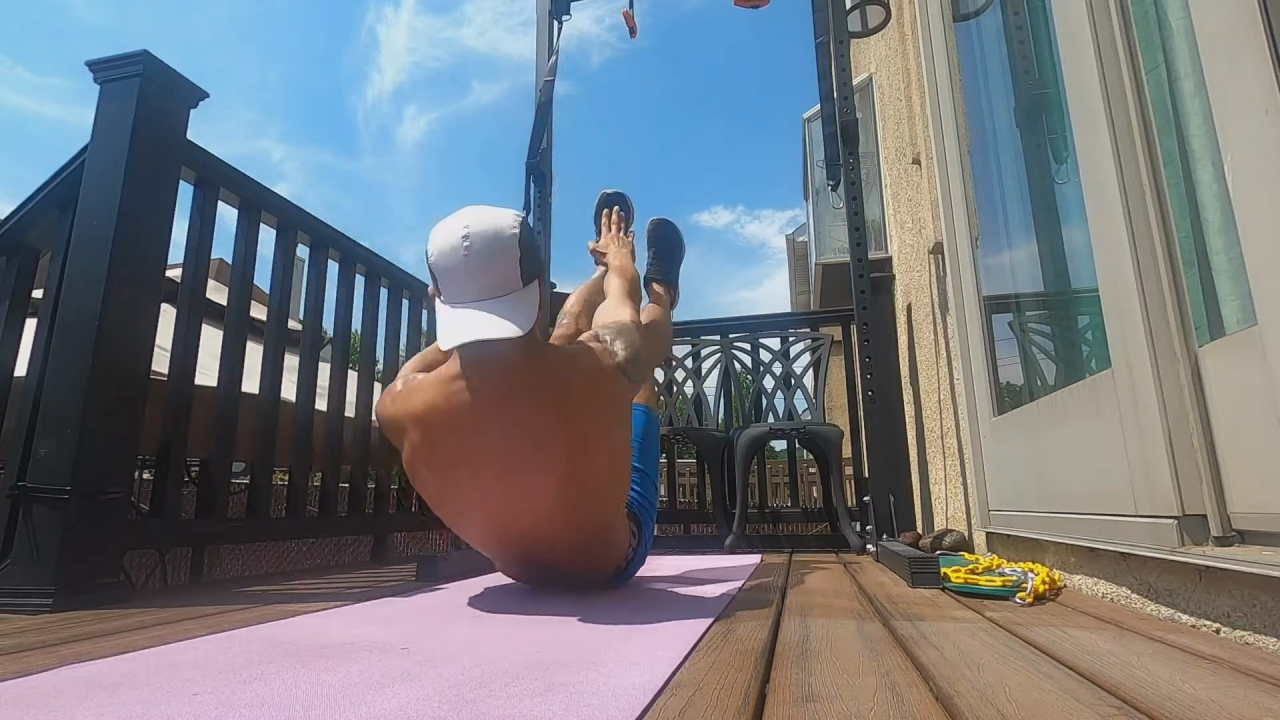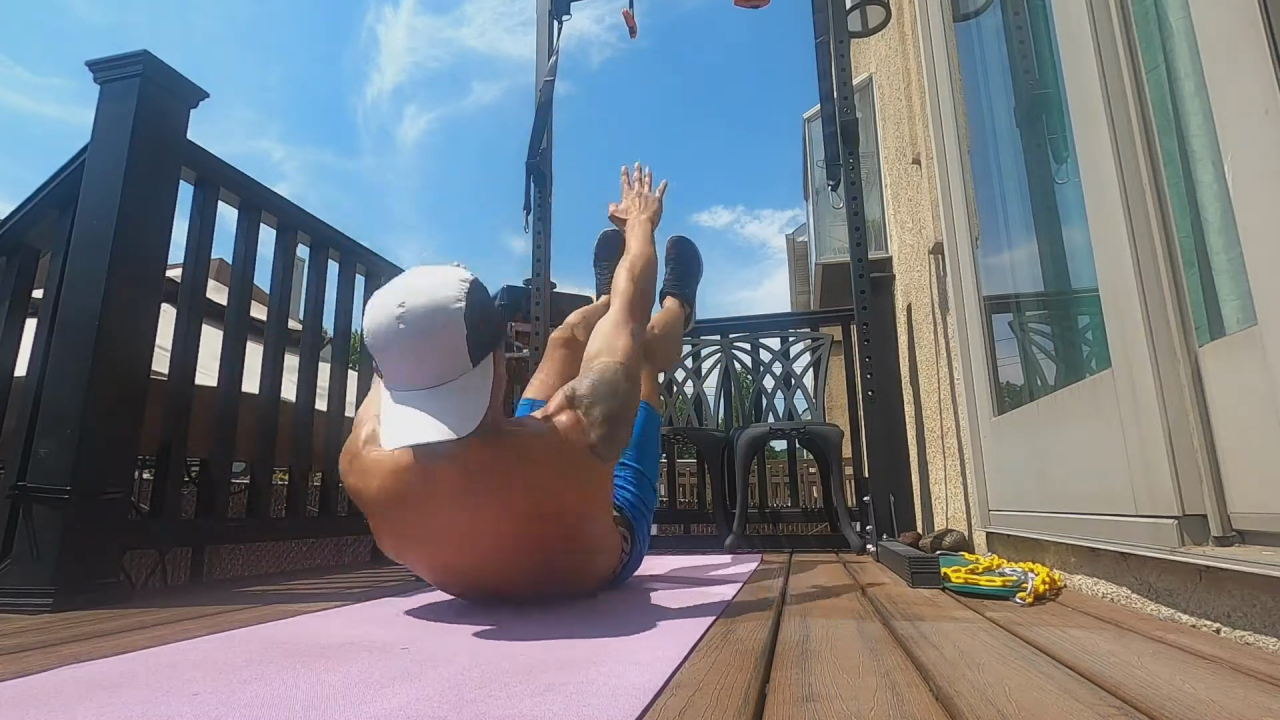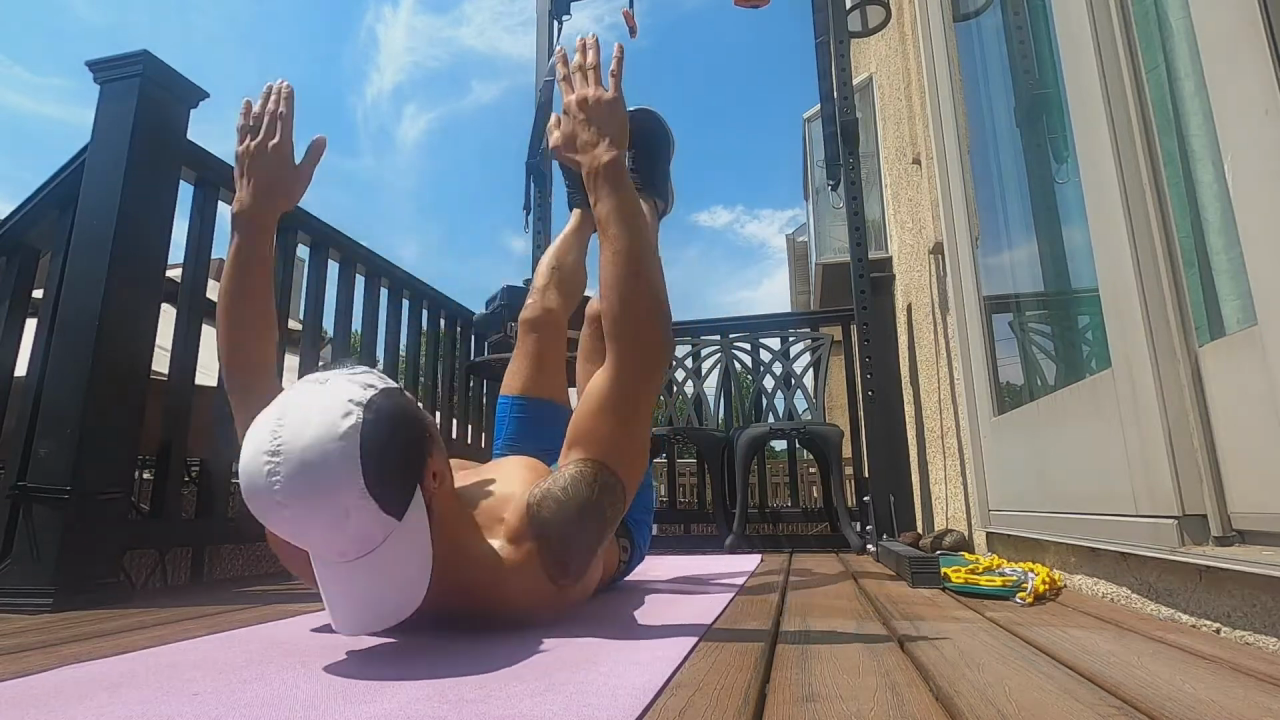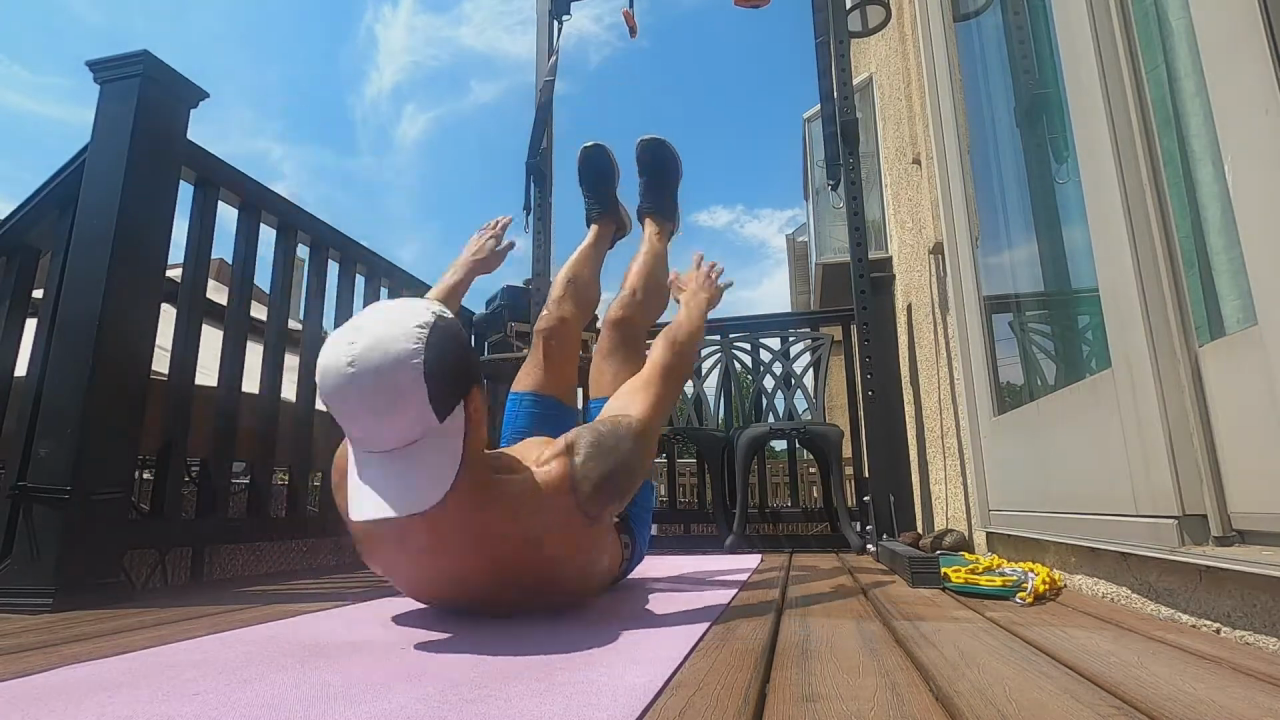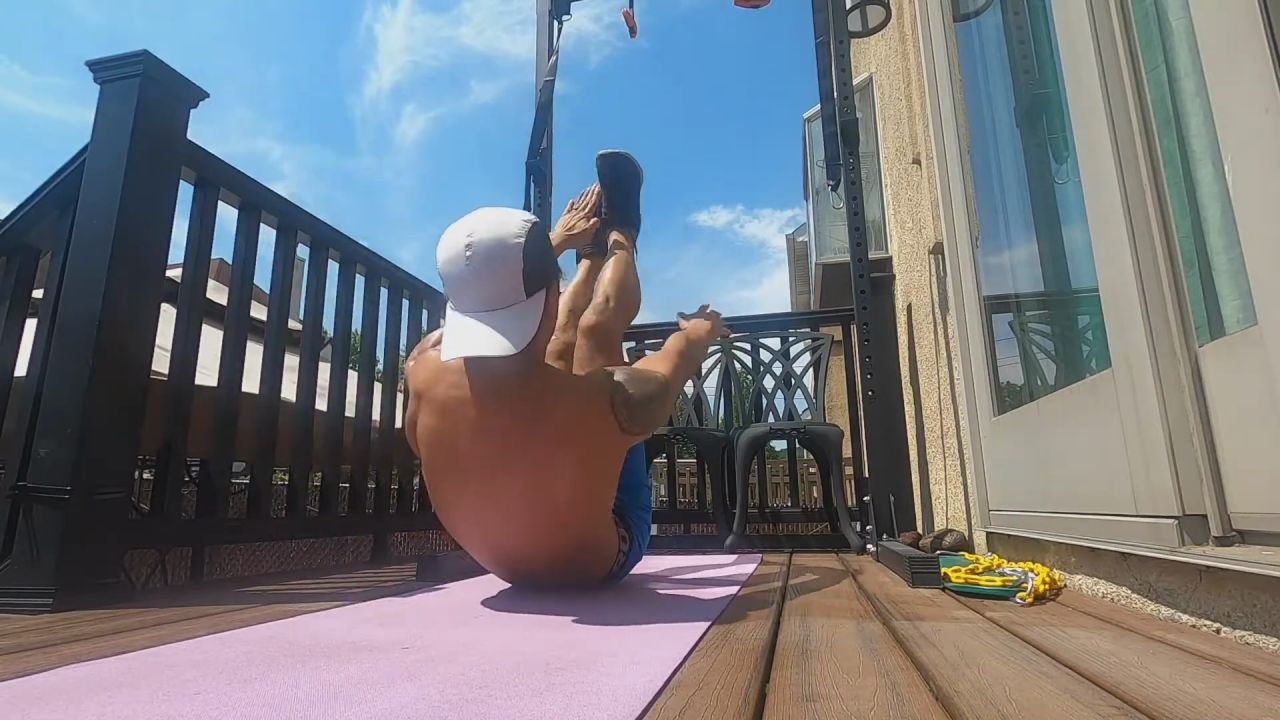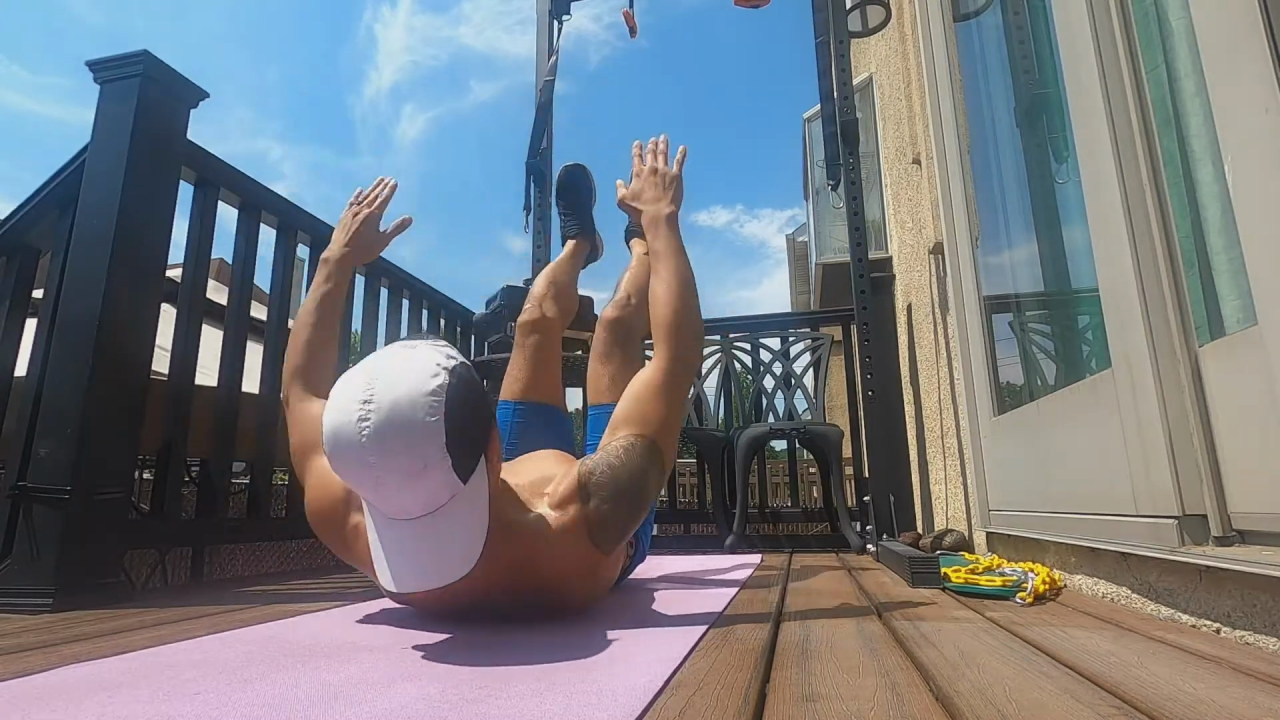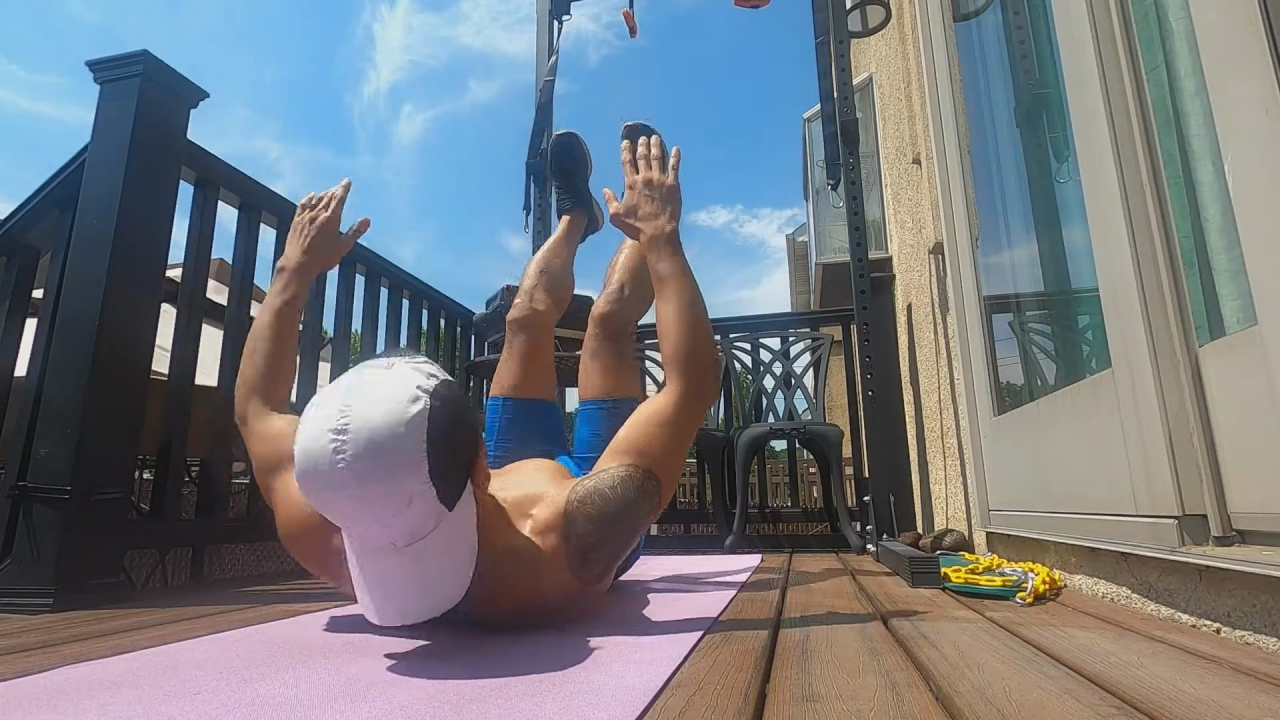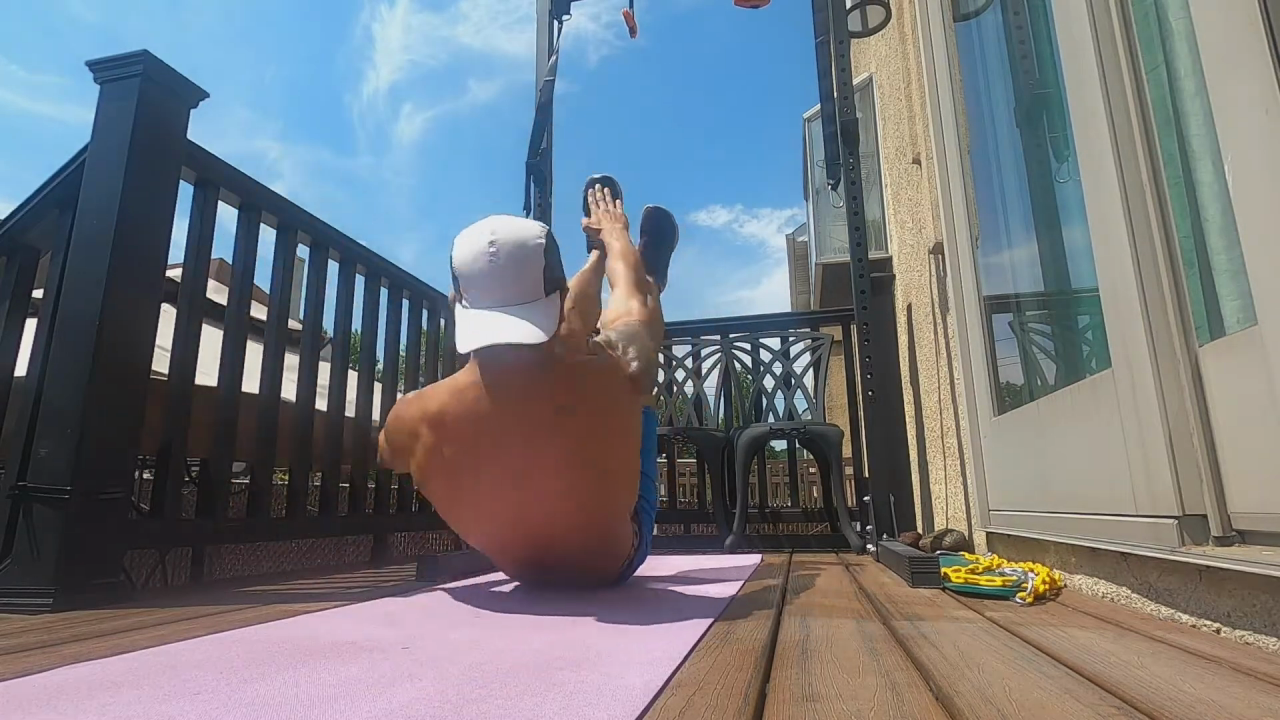
dt=0.4s
person 1, frame 1
left shoulder: (406, 403)
right shoulder: (601, 361)
right elbow: (623, 298)
right wrist: (620, 260)
right hip: (607, 564)
left ankle: (603, 271)
right ankle: (661, 296)
person 1, frame 2
left shoulder: (366, 469)
right shoulder: (573, 433)
left elbow: (391, 373)
right elbow: (629, 318)
left wrist: (410, 318)
right wrist: (642, 226)
left hip: (517, 567)
right hip: (601, 562)
left knee: (566, 339)
right knee: (642, 343)
left ankle: (608, 298)
right ankle: (678, 307)
person 1, frame 3
left shoulder: (303, 537)
right shoulder: (543, 553)
left elbow: (244, 373)
right elbow: (645, 348)
left wrist: (255, 211)
right wrist: (607, 165)
right hip: (609, 537)
left knee: (543, 315)
right knee: (605, 320)
left ankle: (585, 211)
right ankle: (643, 199)
person 1, frame 4
left shoulder: (354, 473)
right shoulder: (567, 487)
left elbow: (390, 356)
right elbow: (663, 372)
left wrist: (461, 273)
right wrist: (695, 306)
right hip: (605, 547)
left knee: (554, 326)
right knee: (623, 322)
left ankle: (604, 227)
right ankle: (656, 225)
person 1, frame 5
left shoulder: (428, 366)
right shoulder: (607, 399)
left elbow: (486, 292)
right elbow: (677, 354)
left wrist: (552, 243)
right wrist: (702, 332)
right hip: (599, 563)
left knee: (567, 340)
right knee: (594, 328)
left ankle: (595, 256)
right ankle: (618, 241)
person 1, frame 6
left shoulder: (345, 527)
right shoulder: (584, 529)
left elbow: (303, 390)
right elbow: (677, 357)
left wrist: (336, 263)
right wrist: (661, 219)
left knee: (537, 321)
right knee: (617, 324)
left ankle: (579, 242)
right ankle: (640, 240)
person 1, frame 7
left shoulder: (319, 536)
right shoulder: (572, 547)
left elbow: (256, 403)
right elbow: (697, 377)
left wrist: (293, 271)
right wrist: (663, 234)
left knee: (529, 315)
right knee: (610, 317)
left ankle: (575, 219)
right ankle: (644, 231)
person 1, frame 8
left shoulder: (422, 417)
right shoulder: (612, 373)
right elbow: (626, 288)
right wrist: (616, 234)
left hip: (523, 569)
right hip: (612, 563)
left knee: (572, 327)
left ankle: (597, 255)
right ankle: (655, 275)
